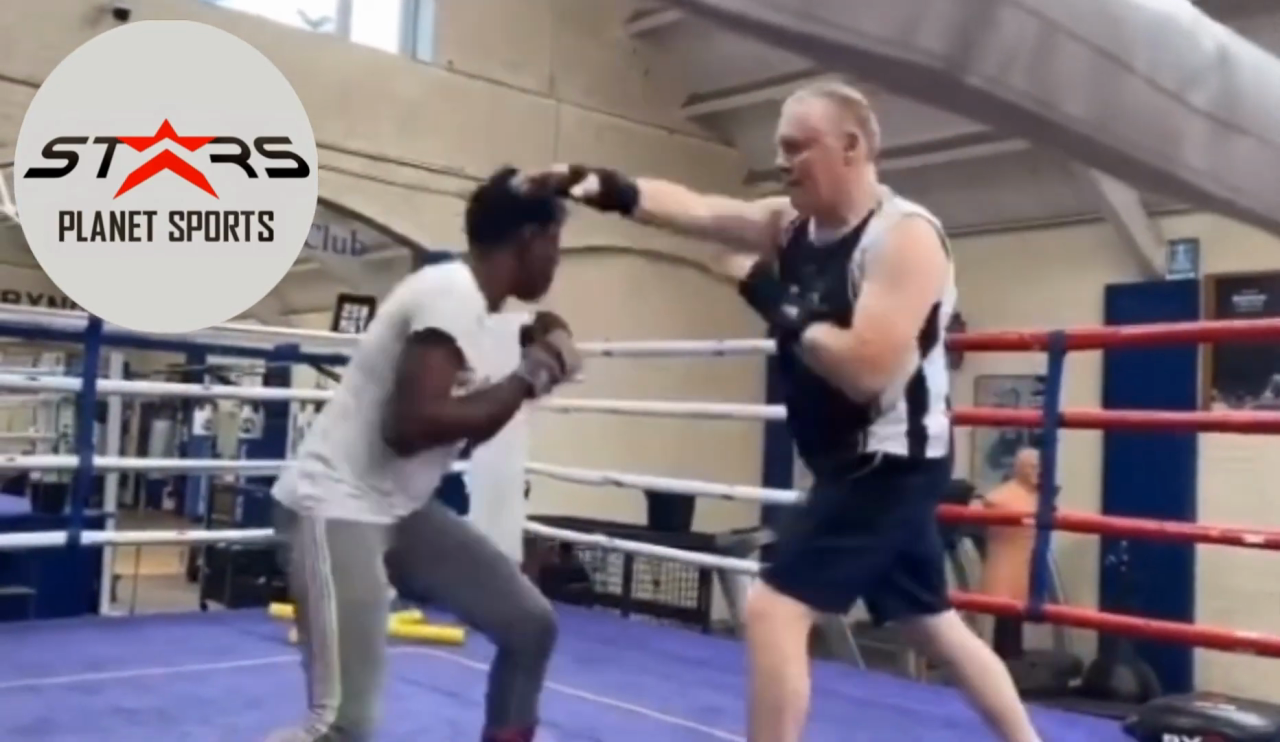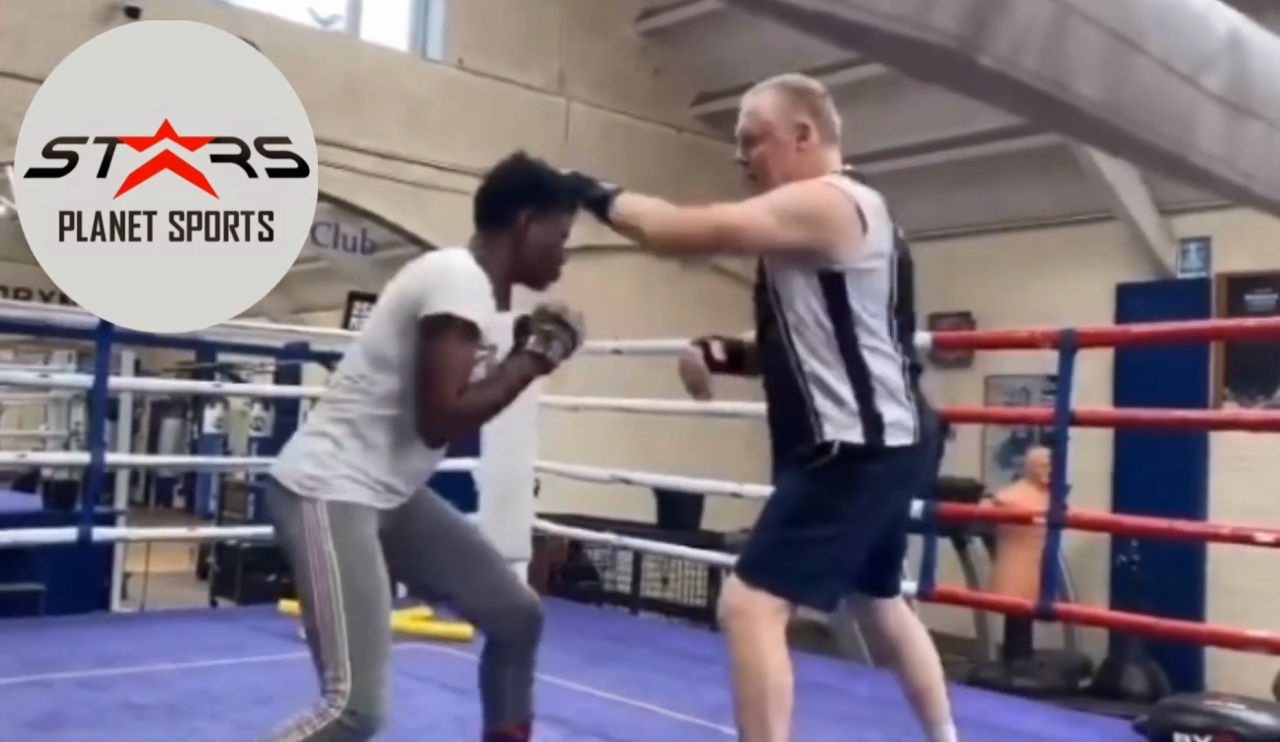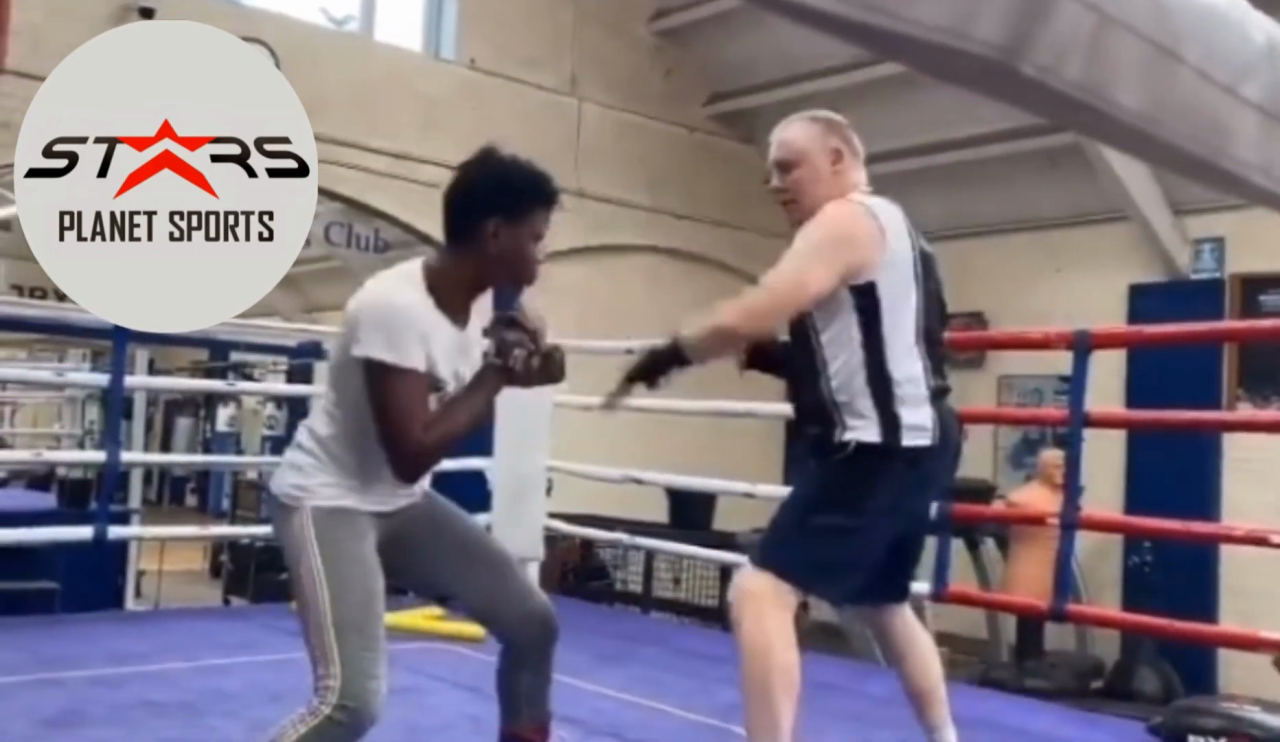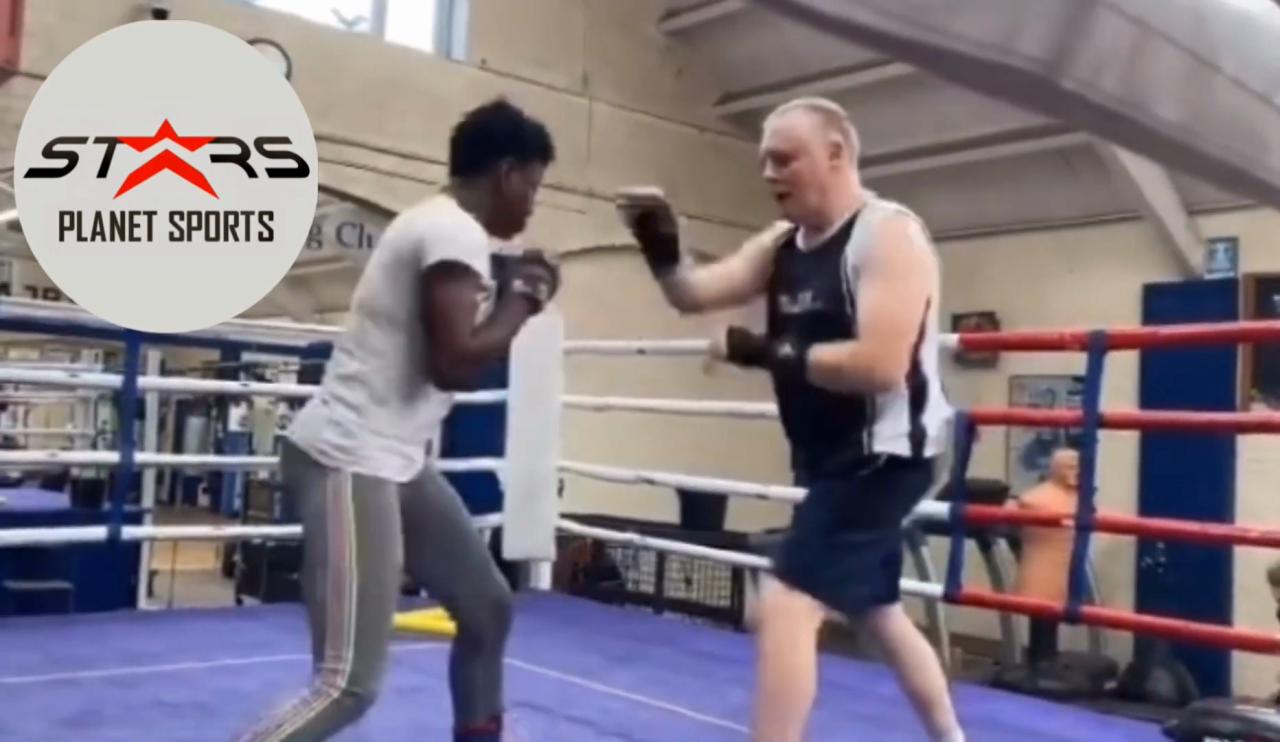
dt=0.3s
person 1, frame 1
left shoulder: (904, 235)
right shoulder: (794, 223)
left elbow: (863, 366)
right elbow: (692, 210)
left wrist: (779, 302)
right wrist: (606, 185)
left hip: (890, 463)
right hip: (866, 464)
left knee: (772, 612)
right knee: (933, 622)
person 1, frame 2
left shoulder: (824, 207)
right shoulder: (825, 213)
left elbow: (685, 232)
right elbow: (811, 342)
left wrist: (598, 194)
right wrist: (743, 357)
left hip: (861, 449)
right hip: (883, 444)
left knee: (749, 607)
right knee: (880, 603)
person 1, frame 3
left shoulder: (849, 222)
right shoulder: (889, 234)
left elbow: (756, 314)
left wrist: (666, 354)
left hip: (880, 447)
right hip: (918, 447)
left knee: (760, 599)
right knee: (885, 605)
person 1, frame 4
left shoulder: (891, 233)
right shoulder: (782, 246)
left elbow: (879, 365)
right elbow: (697, 294)
left wrist: (776, 354)
right wrist: (660, 243)
left hip: (882, 456)
right hip: (844, 458)
left knee: (786, 609)
right knee: (878, 611)
person 2, frame 1
left shoulder: (468, 301)
right shoulder: (450, 296)
left elbow: (460, 433)
right elbow: (409, 427)
left wrist: (531, 374)
right wrist: (526, 381)
left hip: (396, 509)
right hip: (329, 508)
left knee: (530, 624)
person 2, frame 2
left shoulder: (472, 286)
right shoulder: (456, 279)
left elbow: (456, 419)
right elbow: (438, 421)
left wrist: (524, 356)
right wrist: (535, 357)
left hip: (389, 494)
right hip: (325, 492)
left knee: (517, 615)
person 2, frame 3
left shoulder: (474, 299)
right shoulder: (392, 309)
right elbow: (412, 452)
left wrist: (517, 367)
right wrist: (501, 371)
left hip: (399, 503)
right hip: (328, 501)
left knee: (532, 623)
person 2, frame 4
left shoulder: (443, 228)
right shoulder: (455, 231)
right elbow: (452, 363)
left wrist: (509, 306)
right wrist: (520, 297)
left hip: (393, 462)
right hip: (346, 462)
left knee: (488, 607)
right knee: (349, 684)
person 3, frame 1
left shoulder: (1037, 496)
right shoulder: (1002, 497)
left hip: (1025, 569)
right hip: (1007, 571)
left knee: (1015, 615)
right knee: (1007, 618)
left ankle: (1012, 660)
right ankle: (1005, 661)
person 3, frame 2
left shoulder: (1048, 495)
right shoulder: (1012, 496)
left hip: (1035, 569)
right hip: (1016, 572)
left knee: (1025, 615)
right knee: (1018, 616)
left ankle: (1020, 661)
right ankle: (1015, 661)
person 3, frame 3
left shoulder: (1061, 496)
right shoulder: (1024, 497)
left hip: (1048, 571)
right hip: (1028, 573)
left knee: (1036, 618)
right knee: (1029, 618)
left ankle: (1031, 663)
right ankle: (1027, 663)
person 3, frame 4
left shoulder: (1074, 496)
right shoulder: (1037, 499)
left hip: (1061, 574)
right hip: (1043, 576)
left ankle: (1043, 662)
right ankle: (1040, 664)
